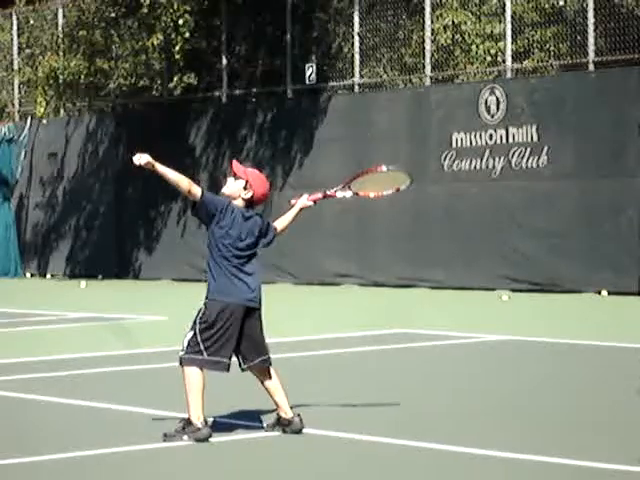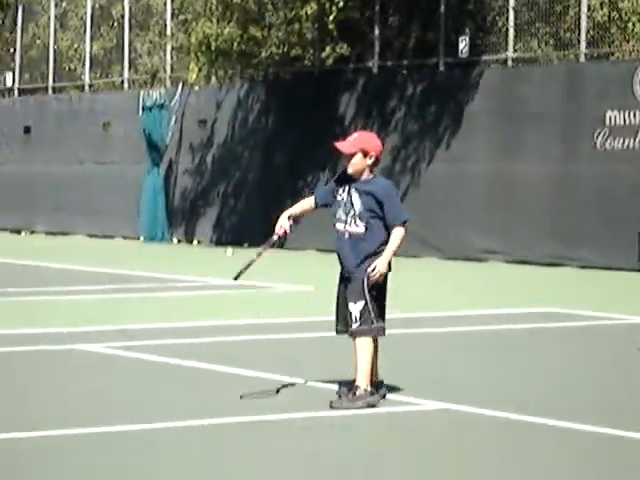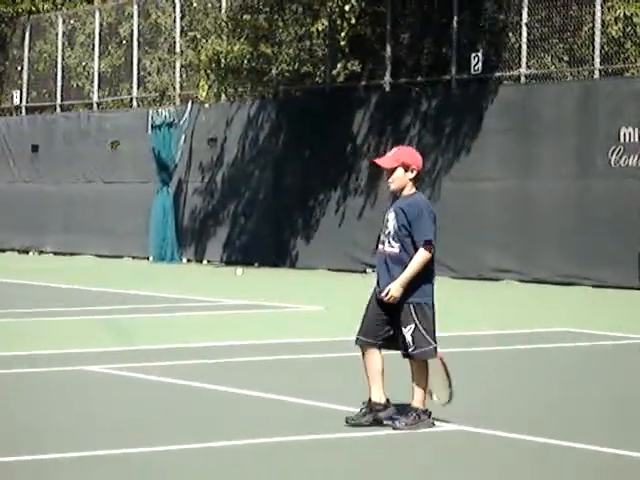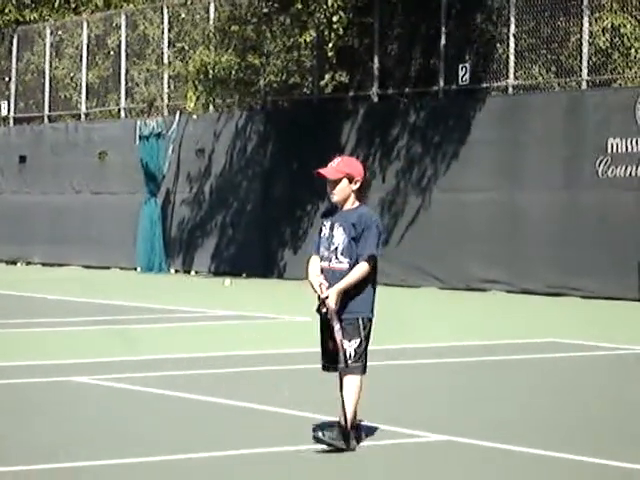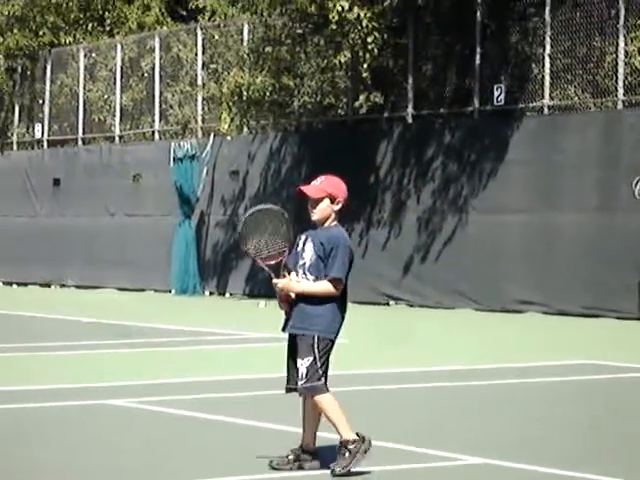
dt=1s
person 1, frame 1
left shoulder: (221, 209)
right shoulder: (256, 222)
left elbow: (190, 188)
right elbow: (274, 230)
left wrist: (154, 165)
right wrist: (297, 209)
left hip: (222, 301)
right hip: (250, 301)
left knee: (191, 357)
right knee: (258, 361)
left ankle: (196, 423)
right ankle: (287, 416)
person 1, frame 2
left shoulder: (383, 188)
right shoulder: (342, 182)
left elbow: (399, 227)
right elbow: (315, 199)
left wrist: (385, 258)
right wrist: (287, 214)
left hip: (369, 270)
right hip: (348, 269)
left knee: (364, 327)
right knee: (359, 328)
left ankle: (363, 390)
right ankle: (372, 382)
person 1, frame 3
left shoulder: (419, 206)
right shoulder: (397, 203)
left elbow: (426, 250)
left wrist: (401, 283)
left hip: (412, 293)
right hip: (386, 289)
left knee: (416, 351)
right knee: (369, 341)
left ankle: (419, 411)
right ankle: (378, 404)
person 1, frame 4
left shoulder: (366, 219)
right shoulder: (327, 216)
left elbow: (366, 264)
right elbow: (316, 255)
left wrist: (338, 289)
right wrist: (315, 277)
left hip: (355, 307)
right hip: (330, 306)
left knee: (351, 367)
right knee: (339, 366)
left ankle: (347, 430)
right ankle: (347, 423)
person 1, frame 5
left shoulder: (338, 239)
right shoulder: (306, 236)
left elbow: (334, 286)
right elbow: (295, 272)
left wrist: (295, 287)
right wrist: (285, 291)
left hip: (319, 324)
right hip: (300, 322)
left knee: (313, 385)
right knee: (307, 387)
left ankle: (352, 439)
right ankle: (307, 451)
